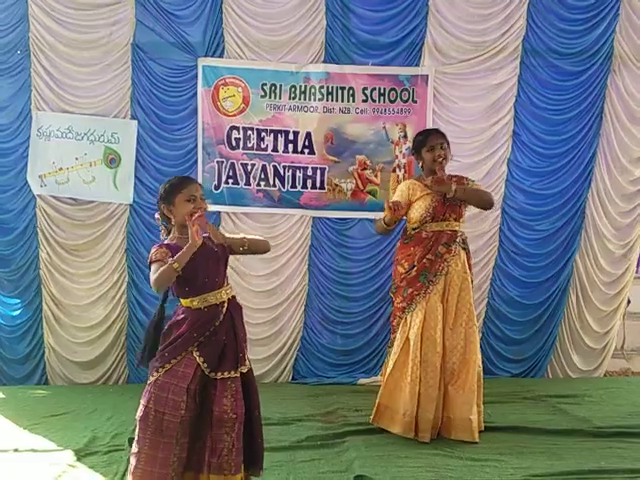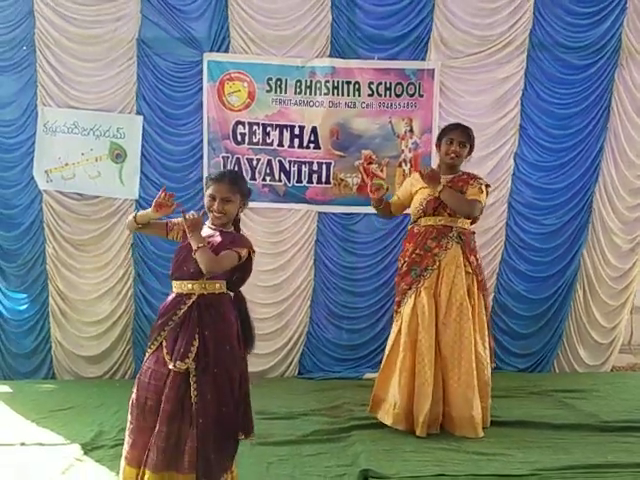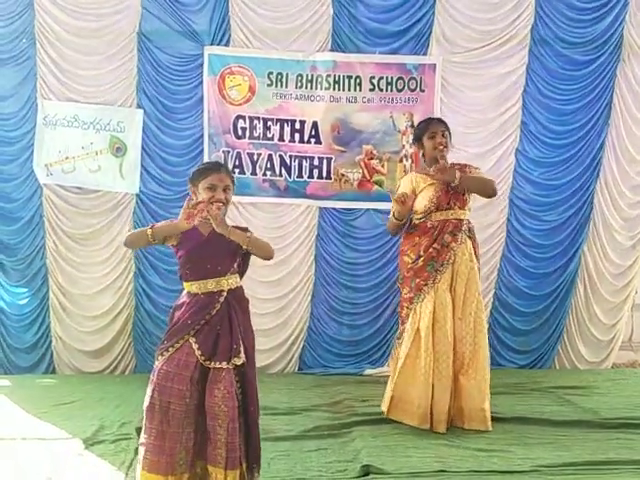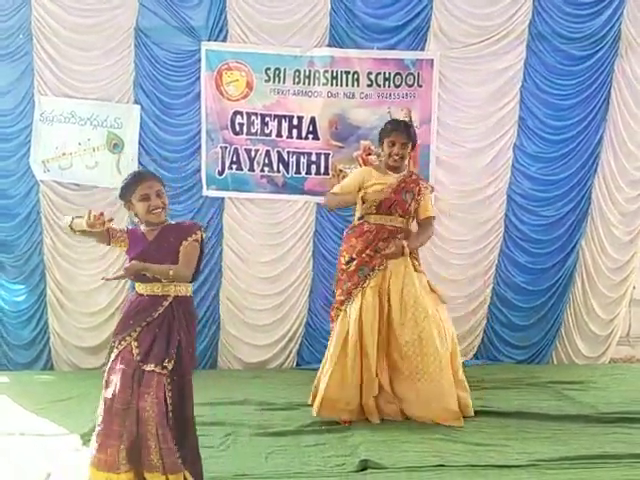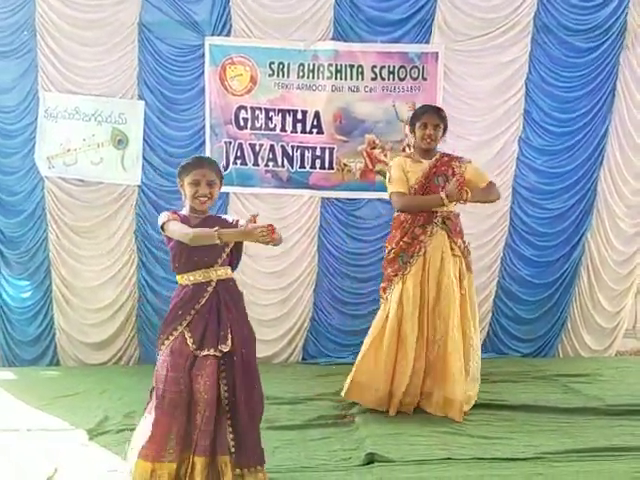
dt=1s
person 1, frame 1
left shoulder: (461, 183)
right shoulder: (408, 187)
left elbow: (488, 201)
right elbow: (380, 228)
left wrist: (449, 188)
right wrist: (389, 219)
left hip: (454, 268)
right hip: (418, 268)
left knee: (455, 337)
right knee: (419, 335)
left ankle: (452, 414)
right ankle: (415, 414)
person 1, frame 2
left shoulder: (474, 183)
right shoulder: (416, 179)
left elbow: (471, 211)
right elbow: (390, 211)
left wrist: (438, 187)
right wrist: (377, 201)
left hip: (456, 264)
right hip: (419, 261)
left knee: (457, 332)
right knee: (418, 329)
left ankle: (457, 410)
right ankle: (419, 408)
person 1, frame 3
left shoulder: (464, 172)
right shoulder: (412, 180)
left elbow: (492, 189)
right elbow: (394, 228)
left wrist: (452, 176)
right wrist: (399, 214)
left hip: (461, 258)
right hip: (425, 259)
left knee: (464, 327)
right knee: (427, 325)
left ankle: (461, 403)
right ankle: (421, 404)
person 1, frame 4
left shoulder: (418, 184)
right shoulder: (365, 174)
left elbow: (428, 225)
right elbow: (330, 199)
left wrist: (410, 244)
right wrist: (363, 198)
left hip: (399, 261)
right hip: (361, 261)
left knee: (420, 326)
right knee: (357, 328)
left ankle: (426, 401)
right ankle: (347, 403)
person 1, frame 5
left shoulder: (456, 165)
right shoulder: (400, 164)
left elbow: (493, 192)
right elbow: (400, 203)
left wrist: (464, 193)
right wrist: (442, 197)
left hip: (447, 250)
right hip: (408, 249)
left knee: (447, 319)
right knee: (401, 317)
left ankle: (443, 392)
right ankle: (383, 391)
person 2, frame 1
left shoulder: (217, 242)
right shoulder: (164, 251)
left elbow: (264, 247)
right elbow: (158, 284)
left wrist: (221, 238)
right wrist: (191, 246)
left hip: (225, 332)
right hip: (190, 333)
left knee: (222, 413)
right knee: (167, 409)
person 2, frame 2
left shoulder: (238, 244)
right shoulder: (185, 228)
left elbow: (211, 267)
right elbow: (132, 225)
left wrist: (196, 236)
right wrist: (153, 212)
left hip: (210, 325)
right hip: (176, 323)
left knee: (202, 404)
right knee: (153, 398)
person 2, frame 3
left shoulder: (237, 233)
right shoulder: (180, 230)
left elbow: (268, 253)
right elbow: (129, 241)
left wrist: (225, 229)
right wrist: (178, 225)
left hip: (229, 322)
right hip: (191, 319)
left knee: (224, 403)
right knee: (173, 398)
person 2, frame 4
left shoulder: (188, 231)
right shoulder: (129, 236)
left elbow: (184, 272)
right elbow: (69, 225)
left wrist: (142, 268)
right wrist: (89, 225)
left hip: (173, 324)
right hip: (136, 321)
left knee: (160, 400)
right knee: (122, 398)
person 2, frame 5
left shoulder: (228, 225)
right shoulder: (171, 220)
left elbow: (276, 238)
right elbow: (190, 236)
left wrist: (263, 233)
right wrist: (237, 234)
left hip: (224, 310)
right hip: (186, 310)
left knee: (219, 386)
right knee: (173, 385)
